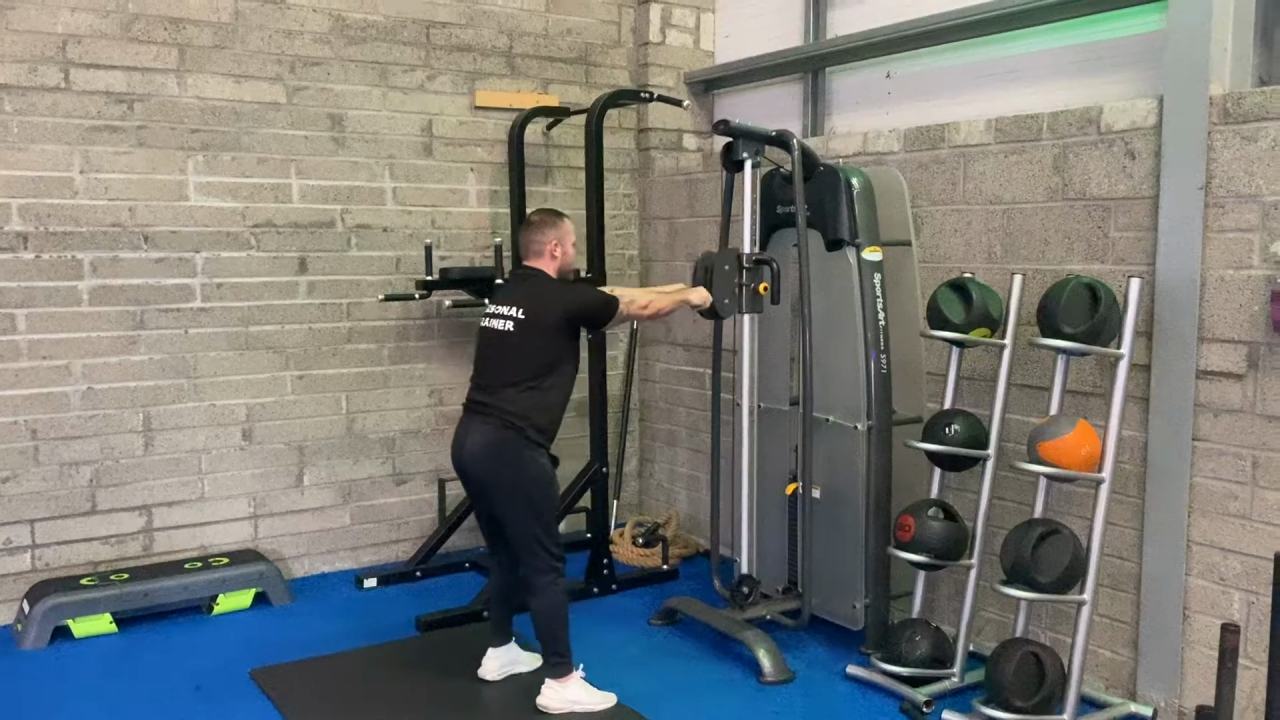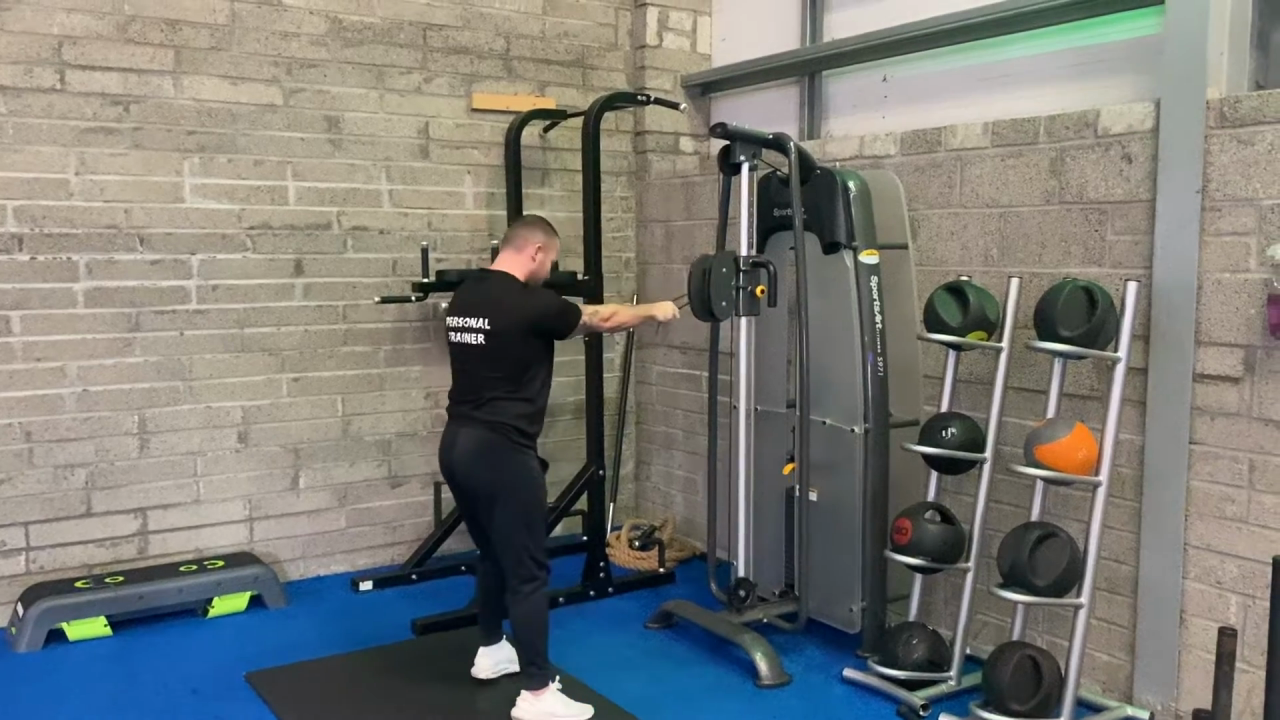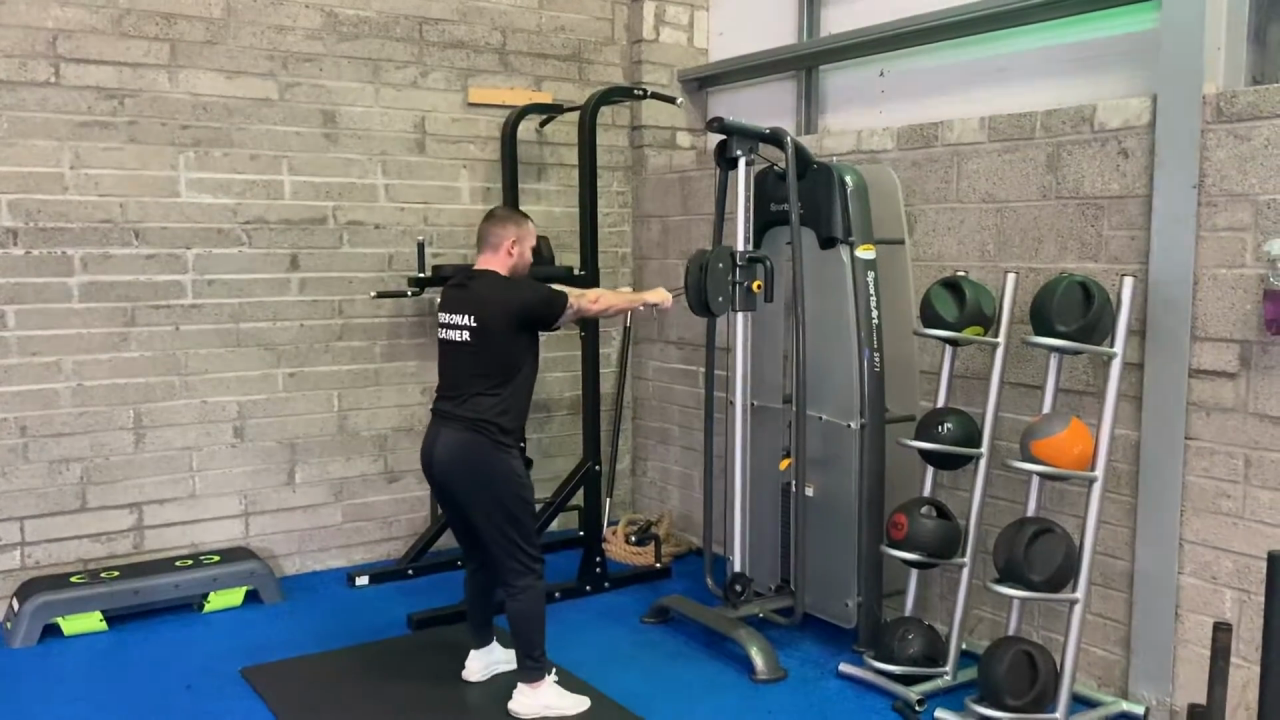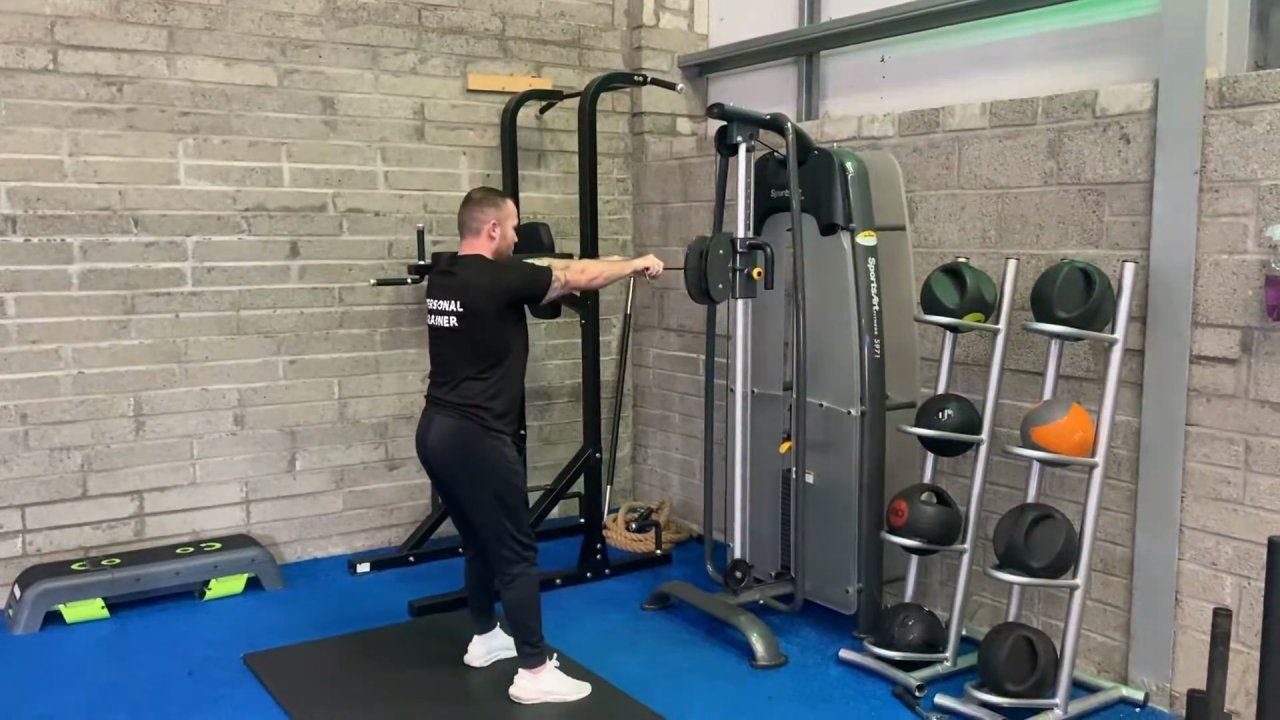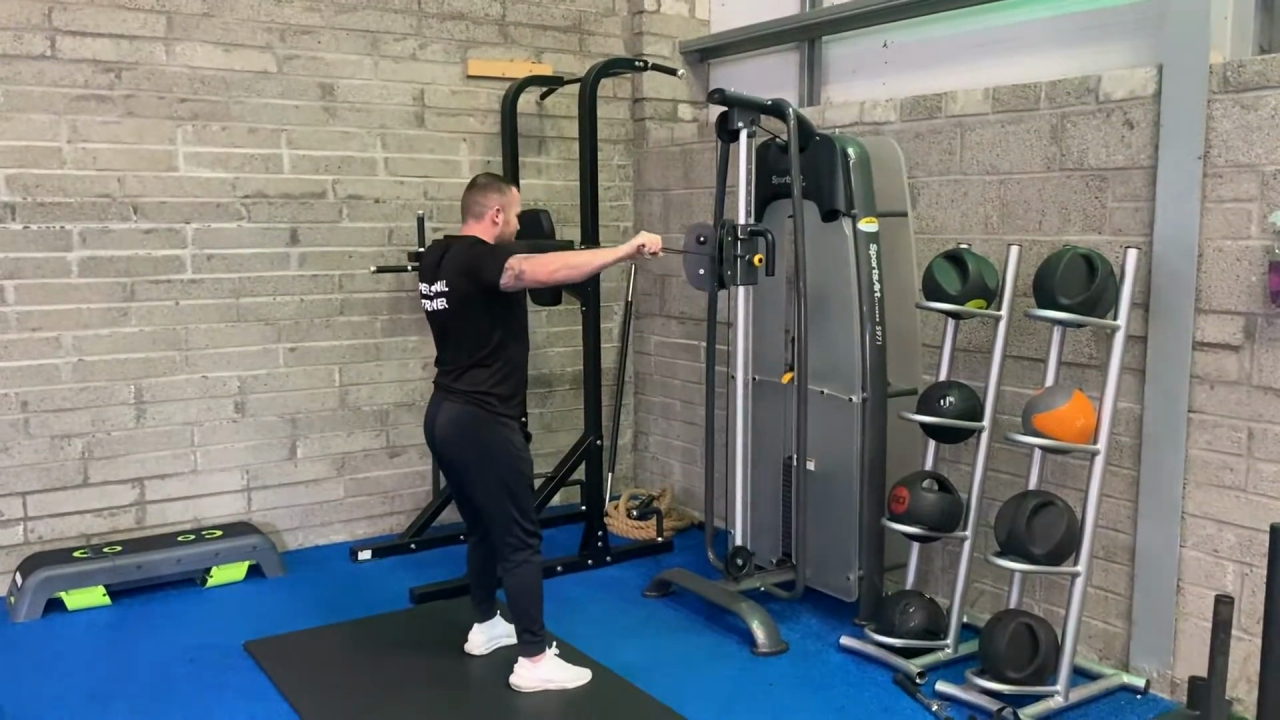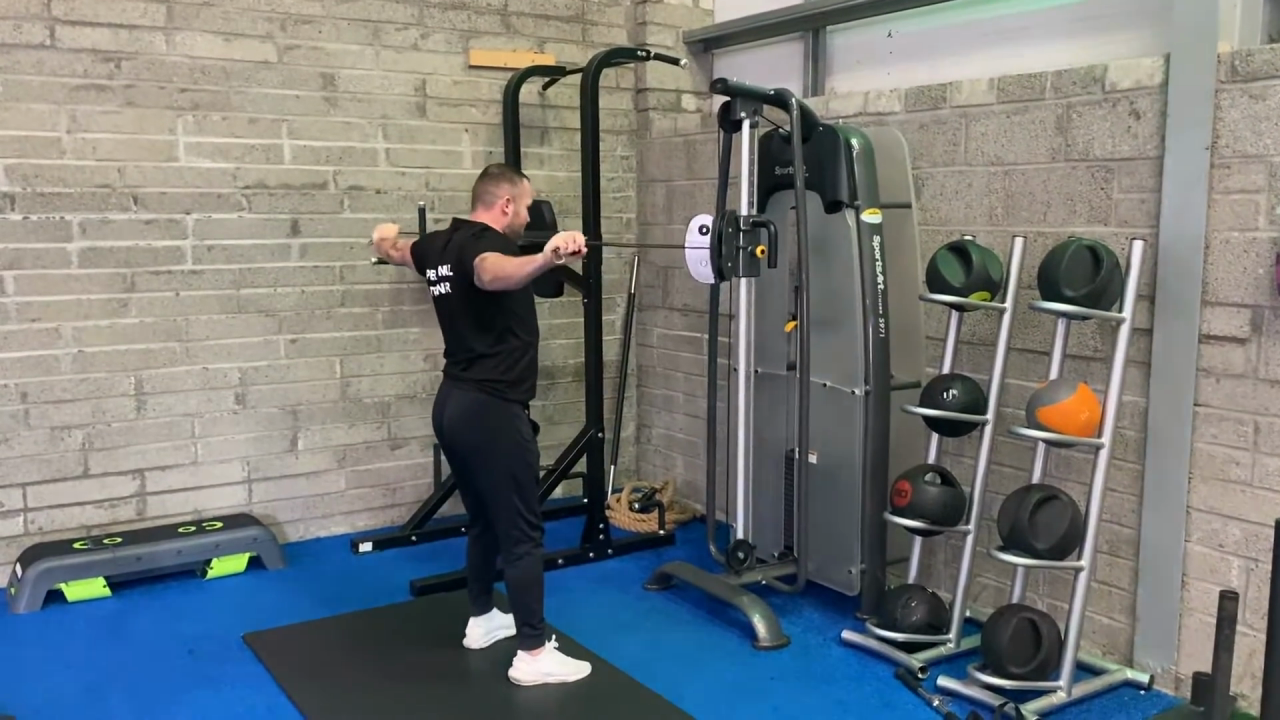
dt=0.7s
person 1, frame 1
left shoulder: (509, 292)
right shoulder: (561, 299)
left elbow: (606, 294)
right elbow: (640, 308)
left wrist: (673, 287)
right wrist: (689, 297)
left hip: (469, 439)
right hip: (510, 448)
left knee: (506, 553)
right knee: (543, 565)
left ankle: (499, 651)
right ankle: (561, 682)
person 1, frame 2
left shoulder: (464, 297)
right shoulder: (528, 304)
right elbow: (600, 320)
right wrist: (653, 311)
left hip: (458, 445)
right hip: (501, 452)
left knee: (494, 554)
right knee: (527, 571)
left ankle: (491, 650)
person 1, frame 3
left shoulder: (456, 293)
right shoulder: (514, 298)
right elbow: (589, 305)
left wrist: (590, 293)
right wrist: (646, 297)
left hip: (440, 444)
right hip: (482, 451)
left knee: (482, 555)
right knee: (523, 567)
left ankle: (482, 652)
person 1, frame 4
left shoulder: (445, 277)
right shoulder: (498, 279)
left elbow: (547, 271)
right elbow: (578, 279)
left wrist: (597, 260)
right wrist: (637, 264)
left hip: (436, 430)
right hip: (475, 438)
left knee: (480, 542)
right knee: (515, 553)
left ankle: (486, 638)
right ankle: (534, 673)
person 1, frame 5
left shoulder: (438, 257)
right shoulder: (480, 261)
right elbow: (545, 269)
right wrist: (626, 249)
left hip: (445, 415)
right hip: (484, 422)
left knee: (483, 529)
right knee: (520, 540)
left ankle: (485, 626)
right ankle: (534, 661)
person 1, frame 6
left shoulder: (440, 245)
right shoulder: (487, 244)
left elbow: (394, 250)
right elbow: (495, 273)
left wrist: (386, 236)
right wrist: (547, 257)
left hip: (454, 404)
right hip: (492, 411)
left knee: (484, 521)
right knee: (522, 533)
left ankle: (482, 619)
right ankle: (533, 654)
